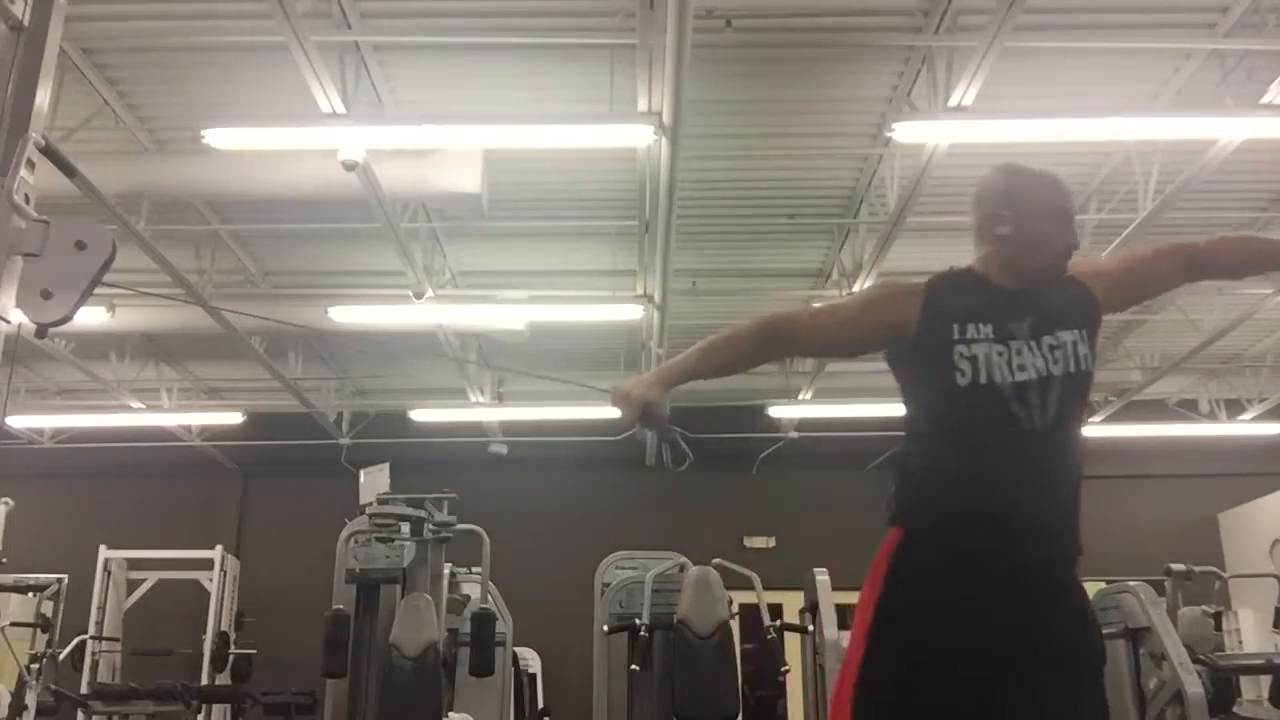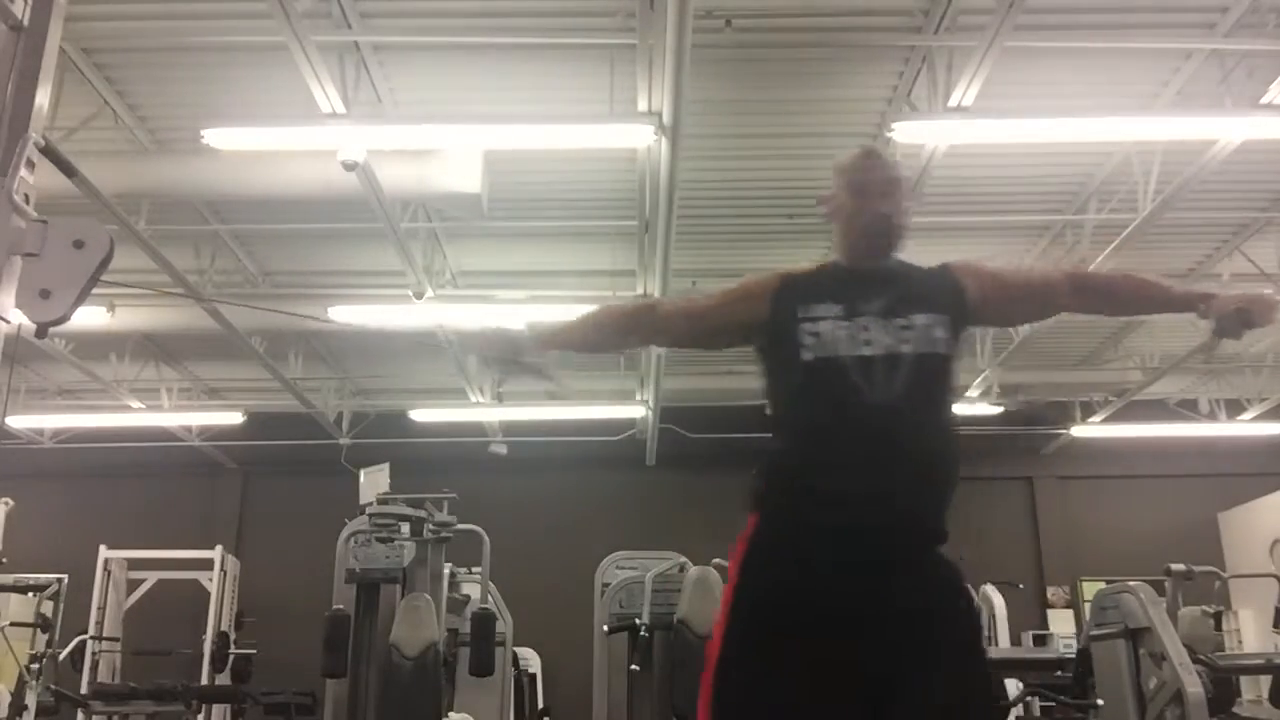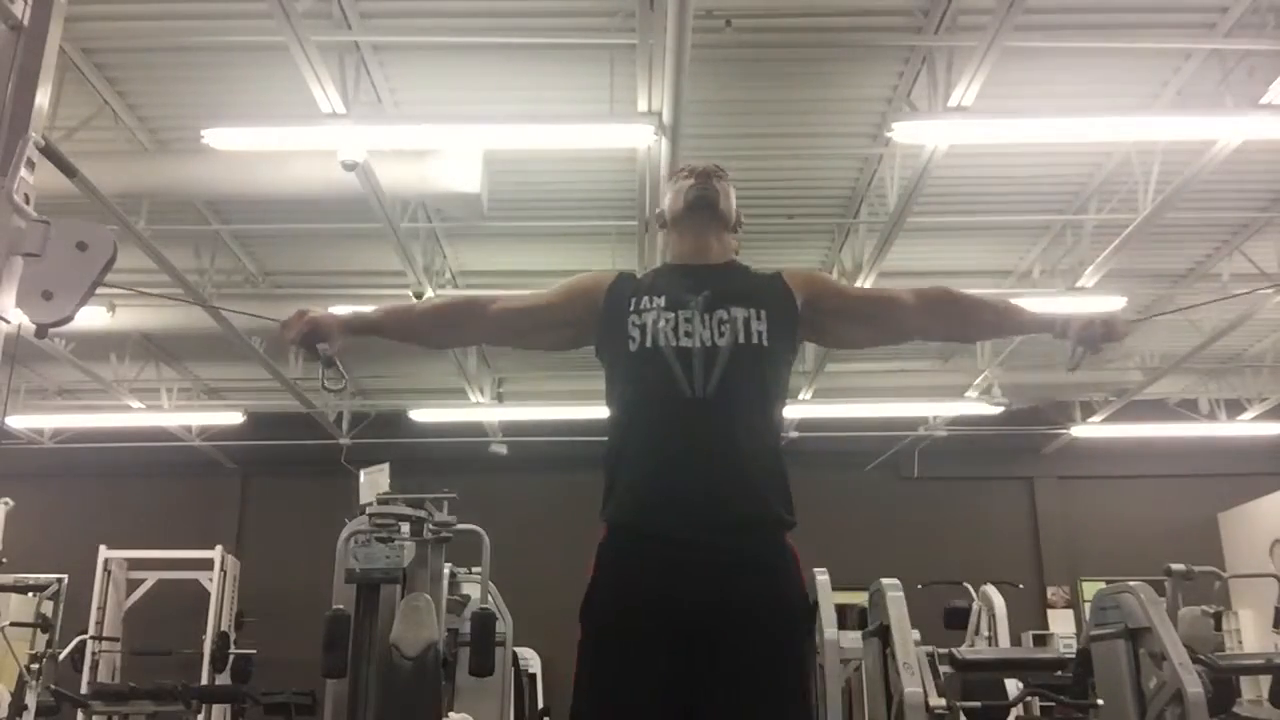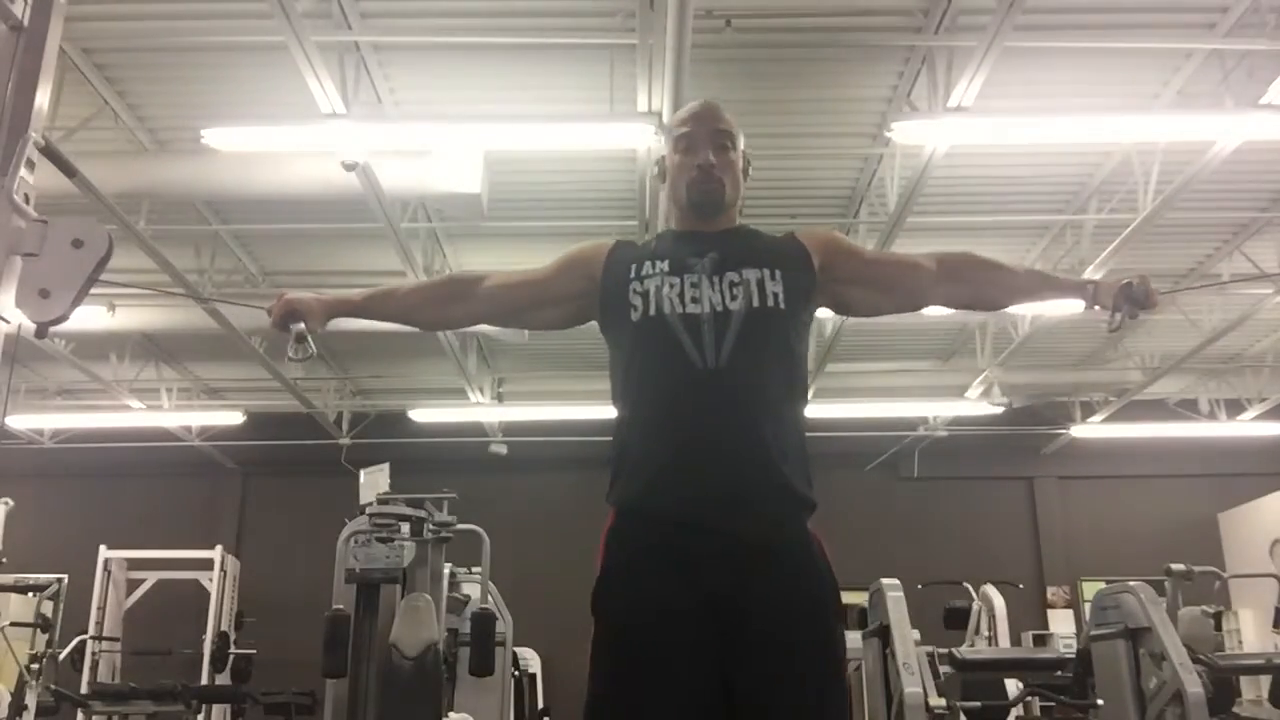
dt=1s
person 1, frame 1
left shoulder: (1084, 296)
right shoulder: (918, 308)
left elbow: (1191, 259)
right elbow: (784, 330)
right wrist: (663, 377)
left hip: (1043, 579)
right hip: (933, 570)
person 1, frame 2
left shoulder: (951, 291)
right shoulder: (779, 300)
left elbow: (1072, 287)
right elbow: (654, 318)
left wrist: (1200, 302)
right wrist: (536, 338)
left hip: (910, 563)
right hip: (794, 560)
person 1, frame 3
left shoulder: (787, 295)
right shoulder: (609, 297)
left elbow: (916, 310)
right elbow: (482, 316)
left wrist: (1054, 320)
right wrist: (353, 322)
left hip: (753, 562)
right hip: (641, 561)
person 1, frame 4
left shoulder: (802, 259)
right shoulder: (611, 267)
left elbow: (937, 276)
right elbow: (478, 295)
left wrist: (1081, 286)
right wrist: (338, 303)
left hip: (777, 549)
right hip: (653, 549)
